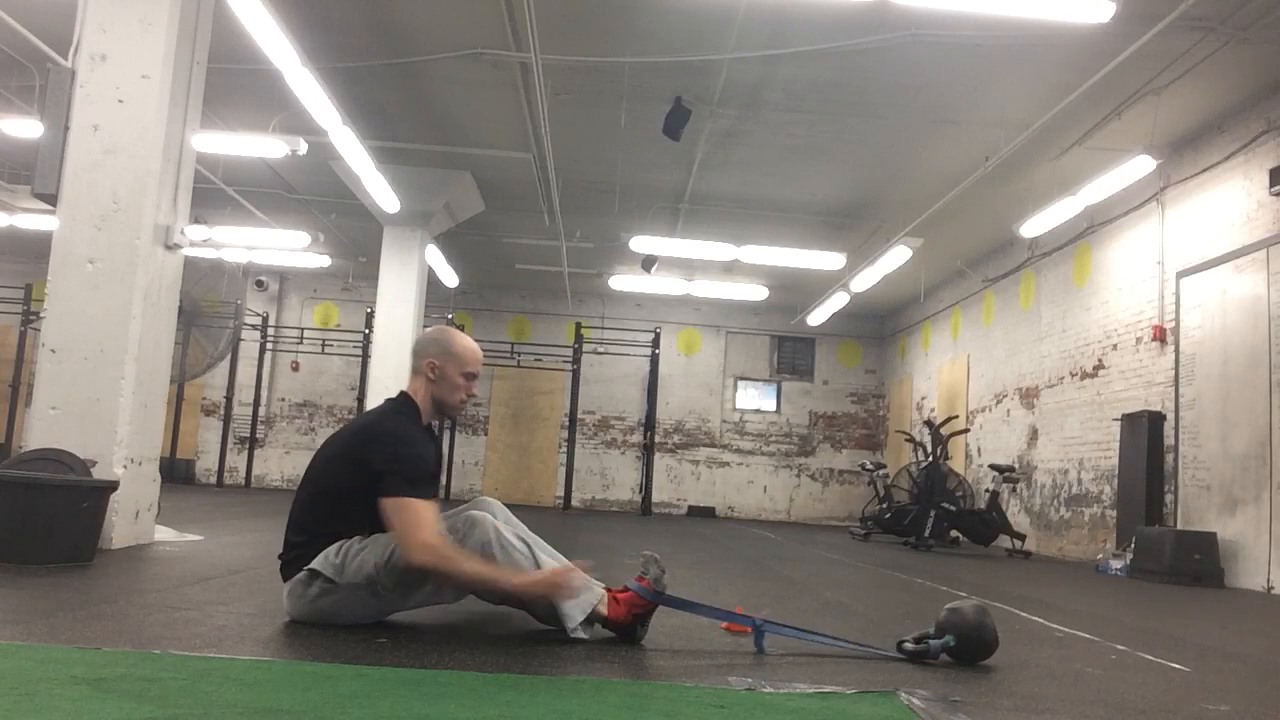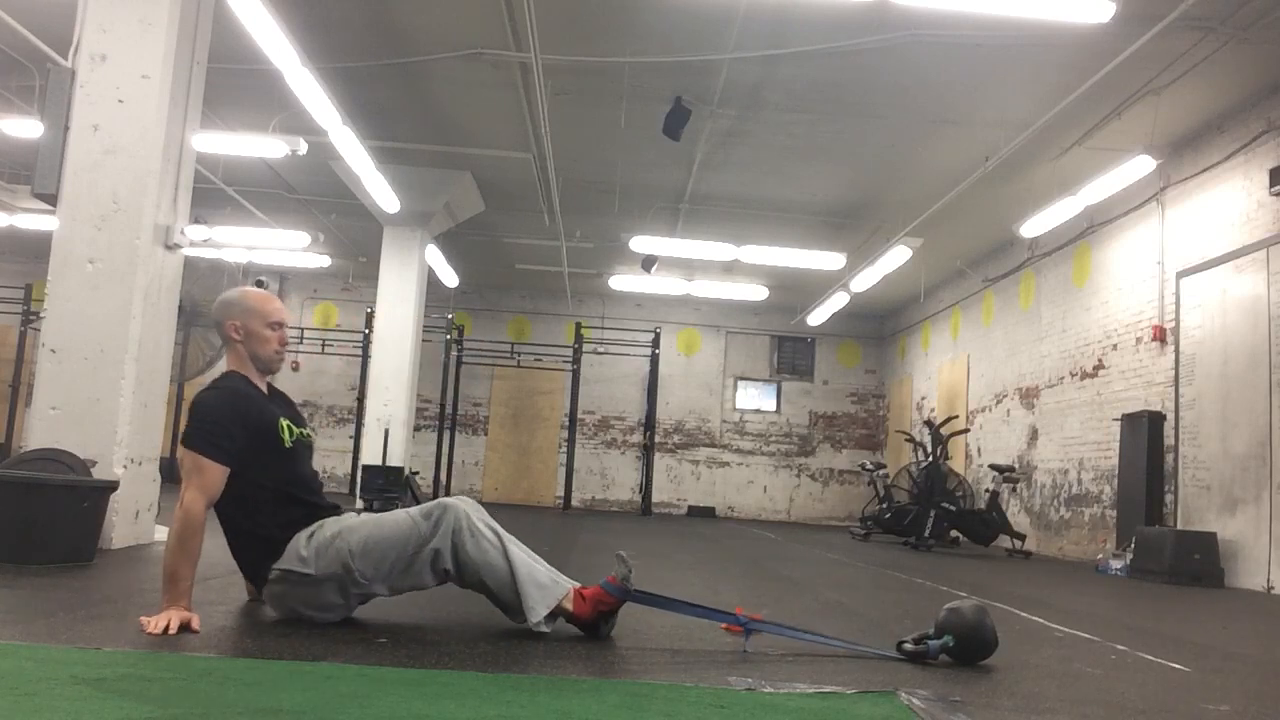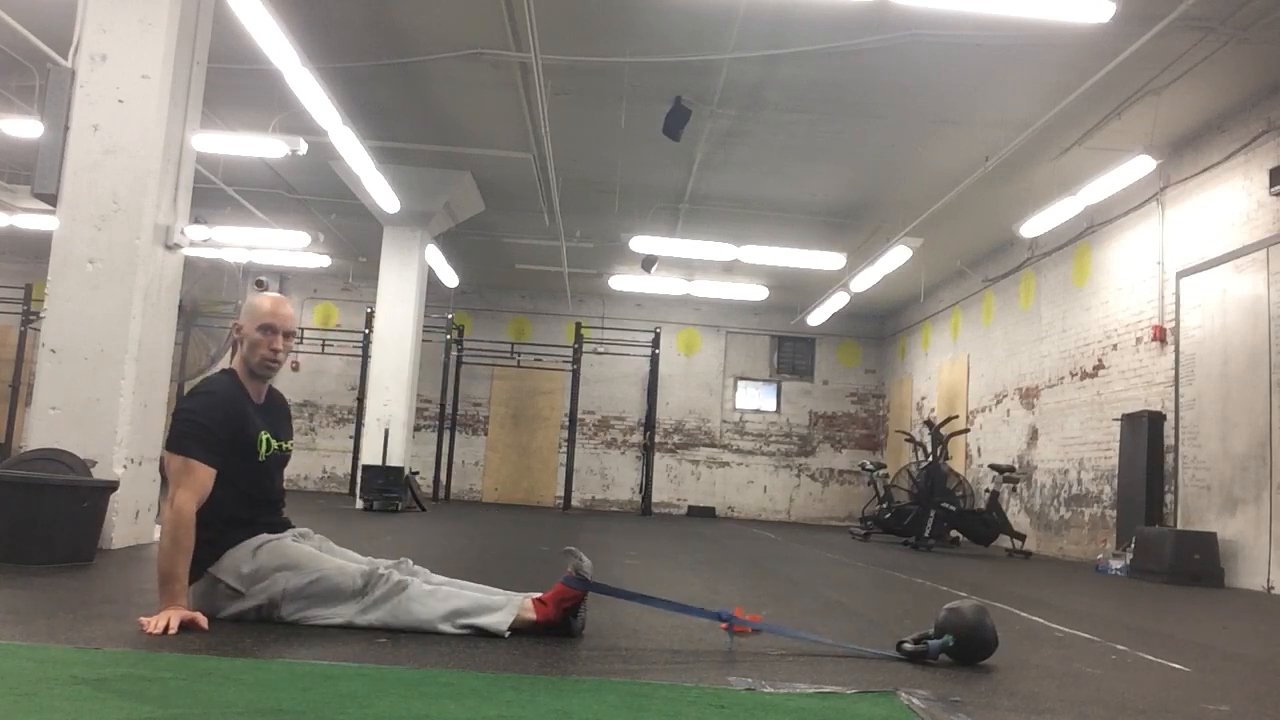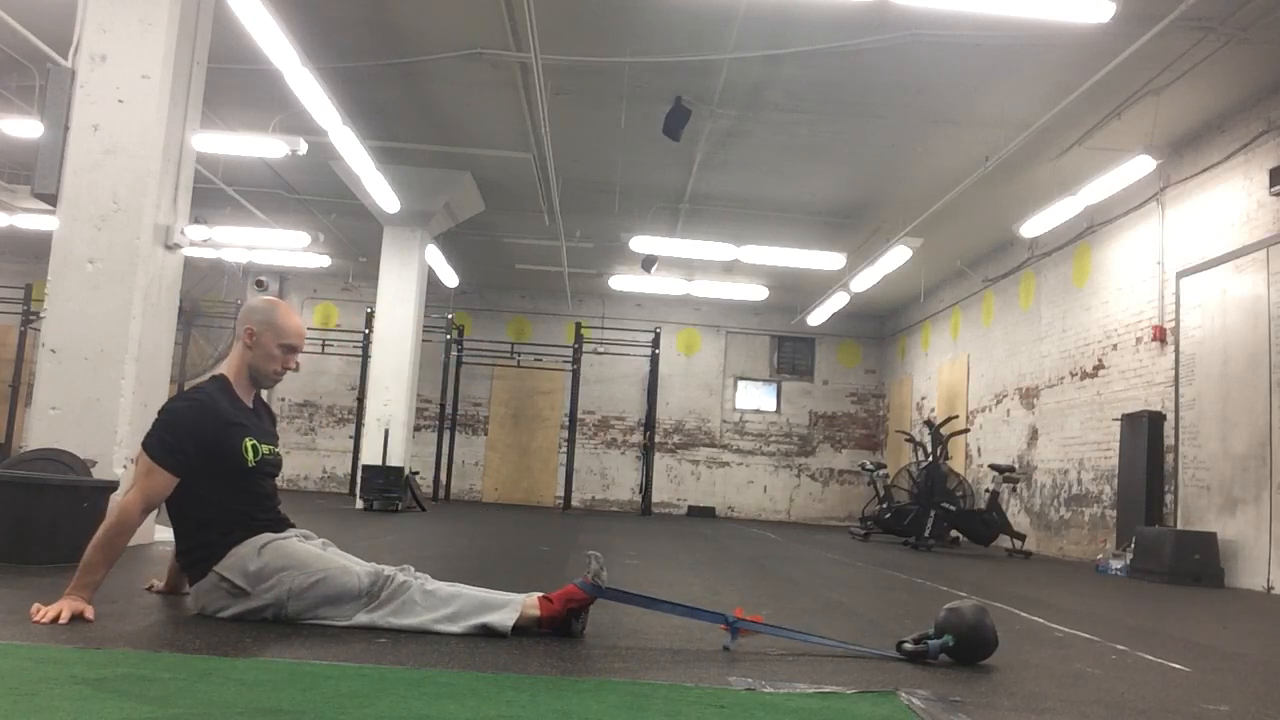
dt=1s
person 1, frame 1
left shoulder: (407, 426)
right shoulder: (398, 438)
right elbow: (422, 551)
right wrist: (520, 585)
left hip: (349, 570)
right hip: (319, 583)
left knee: (485, 514)
right knee: (477, 532)
left ankle: (595, 602)
right ankle: (605, 609)
person 1, frame 2
left shoulder: (275, 400)
right shoulder: (222, 403)
right elbow: (193, 503)
left wrist: (261, 574)
right wrist: (176, 604)
left hip: (328, 535)
right hip: (298, 566)
left knee: (456, 518)
right knee: (451, 519)
left ankle: (561, 599)
right ankle: (573, 604)
person 1, frame 3
left shoulder: (276, 406)
right shoulder: (210, 404)
right elbow: (183, 504)
right wrist: (173, 602)
left hip: (278, 540)
right hip: (229, 565)
left knee: (393, 574)
right knee: (372, 590)
left ankle: (534, 608)
right ankle: (536, 614)
person 1, frame 4
left shoulder: (260, 413)
right shoulder: (195, 411)
right elbow: (135, 505)
left wrist: (176, 579)
right wrist: (77, 594)
left hip: (284, 544)
right hip: (236, 568)
left knee: (390, 582)
right knee: (382, 591)
left ankle: (536, 608)
right ankle: (541, 611)
